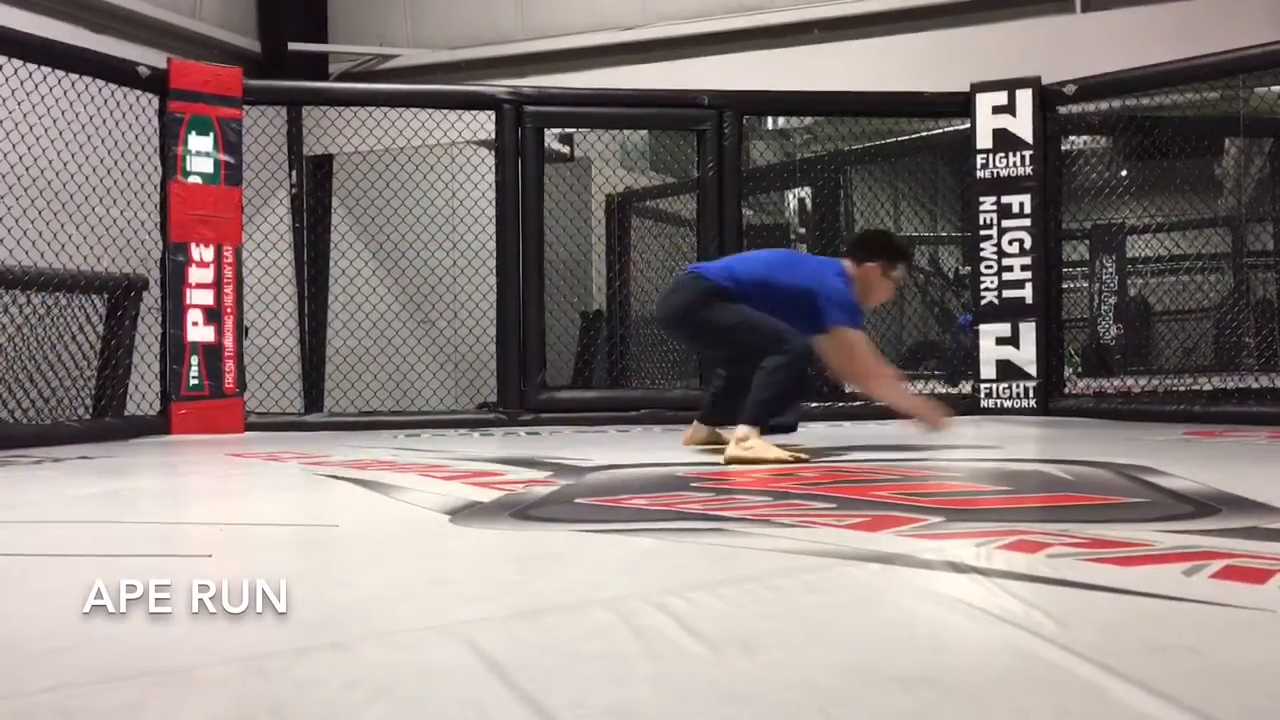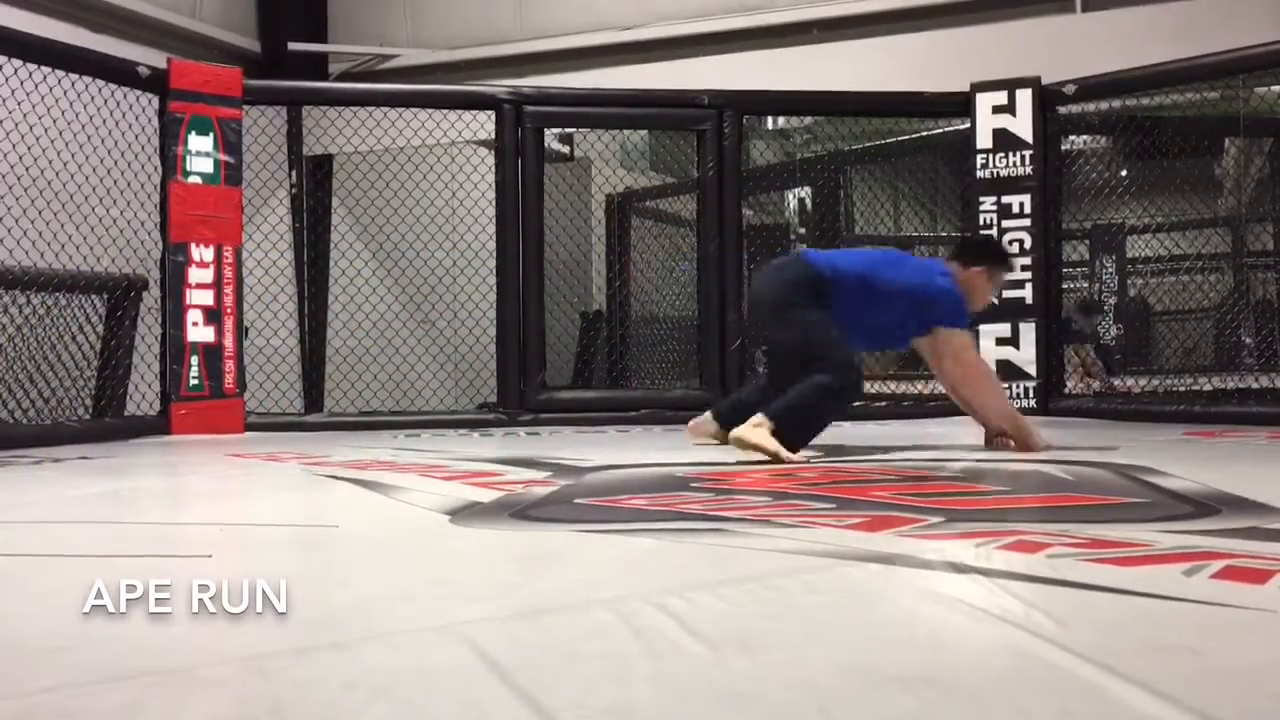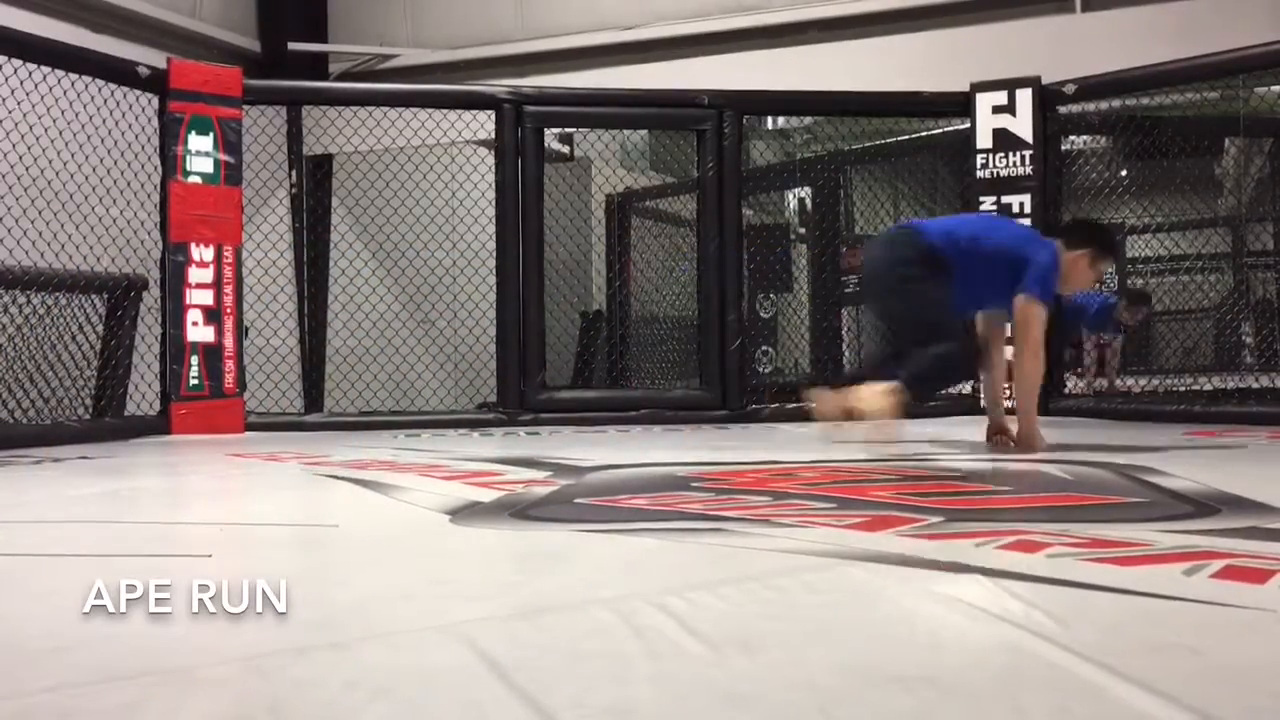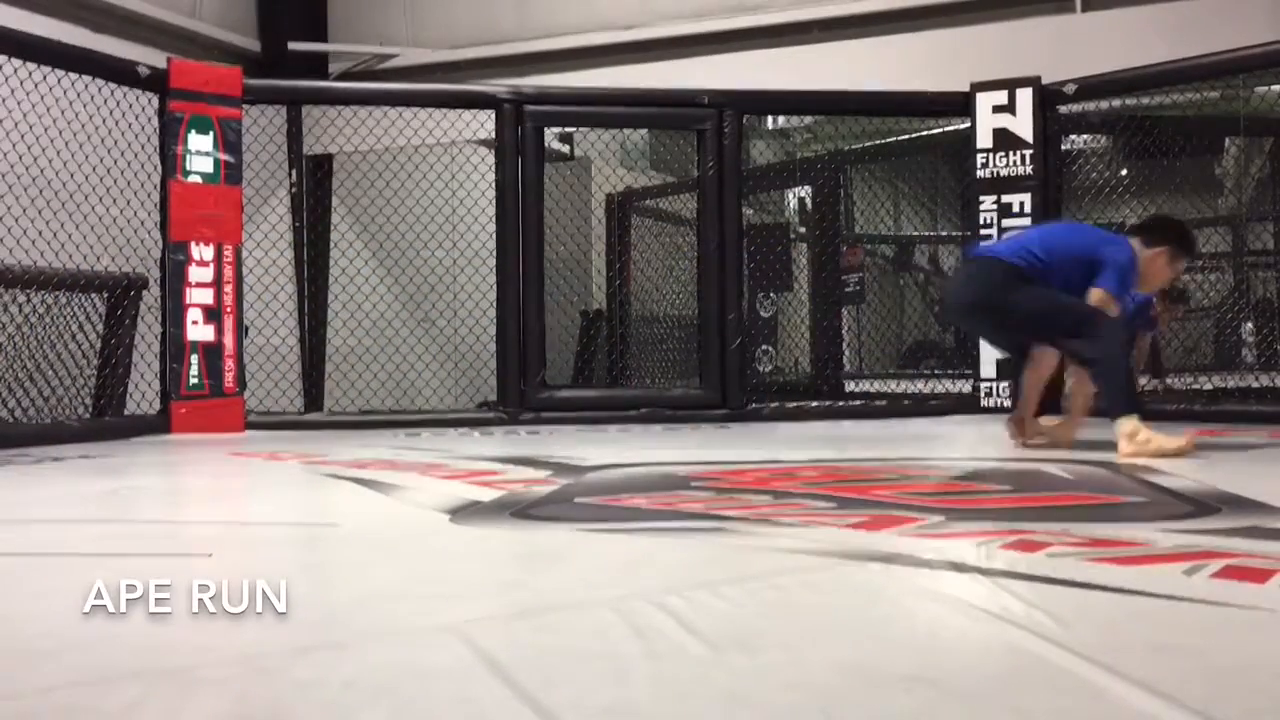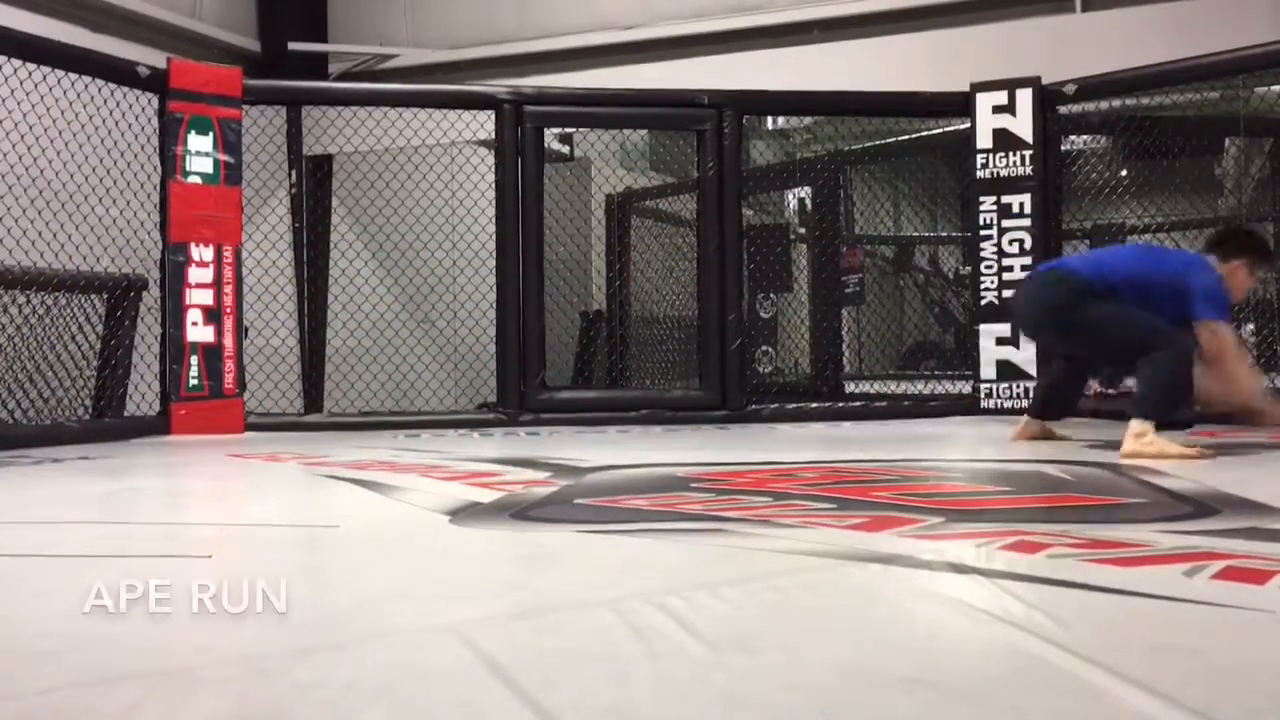
dt=0.2s
person 1, frame 1
left shoulder: (823, 277)
right shoulder: (835, 288)
left elbow: (842, 363)
right elbow: (868, 369)
right wrist: (919, 406)
left hip: (683, 301)
right hip: (695, 302)
left knee: (751, 358)
right knee: (790, 351)
left ankle: (704, 426)
right ankle: (745, 438)
person 1, frame 2
left shoulder: (923, 283)
right shoulder: (945, 289)
left elbow: (946, 369)
right elbow: (969, 372)
left wrist: (990, 422)
right wrist: (1020, 426)
left hip: (779, 283)
right hip: (792, 291)
left knee: (791, 375)
right knee: (839, 377)
left ankle: (715, 422)
right ankle: (759, 428)
person 1, frame 3
left shoulder: (1018, 255)
right shoulder: (1043, 259)
left elbow: (991, 343)
right elbow: (1029, 349)
left wrist: (995, 414)
right wrist: (1028, 425)
left hip: (886, 255)
right hip: (905, 260)
left knee: (911, 348)
right knee: (960, 352)
left ankle: (843, 397)
right ankle: (883, 394)
person 1, frame 4
left shoulder: (1094, 251)
right shoulder: (1121, 258)
left elbow: (1051, 336)
right elbow: (1100, 332)
left hip: (965, 286)
right hip: (993, 286)
left knee: (1035, 338)
right knee: (1110, 333)
left ankle: (1023, 420)
right ankle: (1130, 432)
person 1, frame 5
left shoulder: (1176, 268)
right shoulder: (1206, 281)
right elbow: (1231, 362)
left hip: (1034, 300)
right hip: (1060, 300)
right knee: (1173, 348)
left ankle: (1035, 421)
right ankle: (1141, 434)
